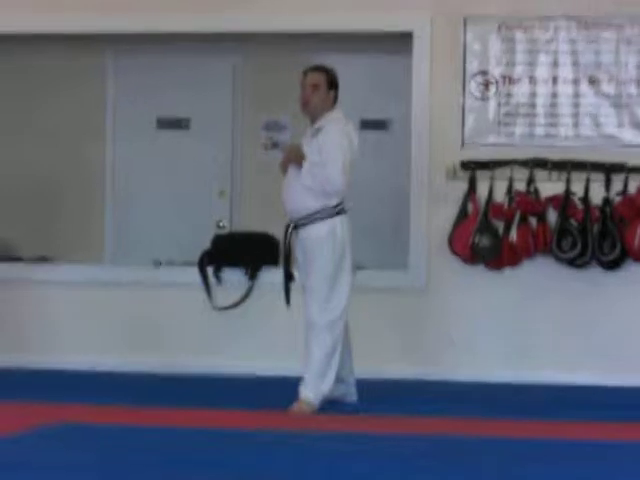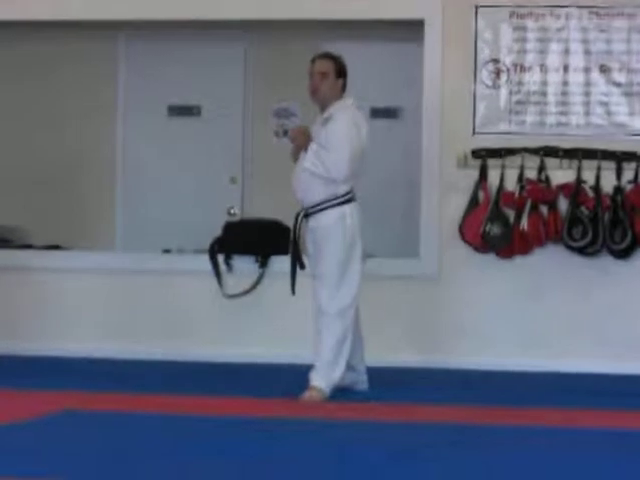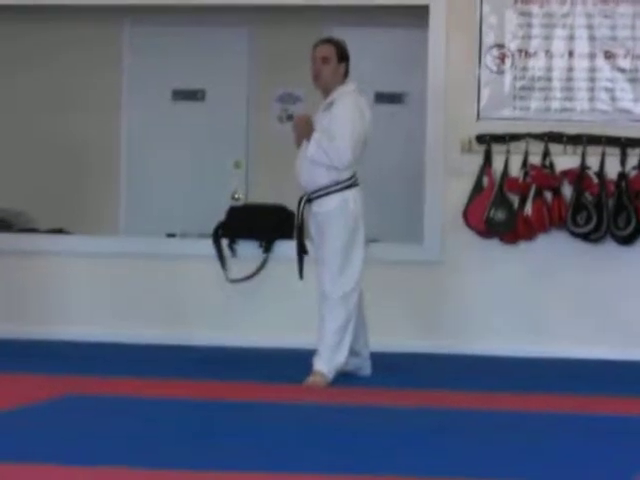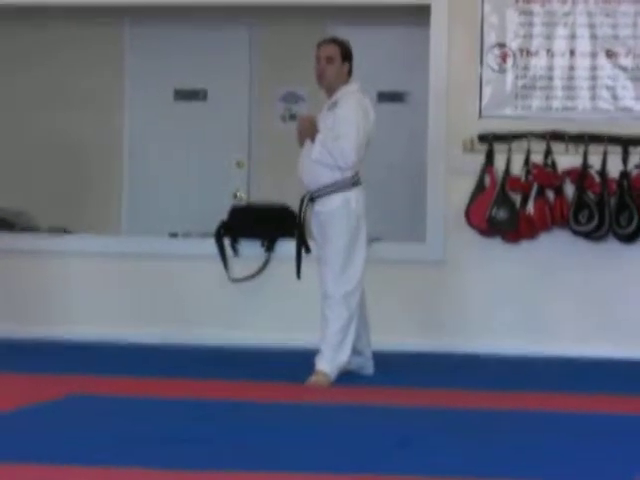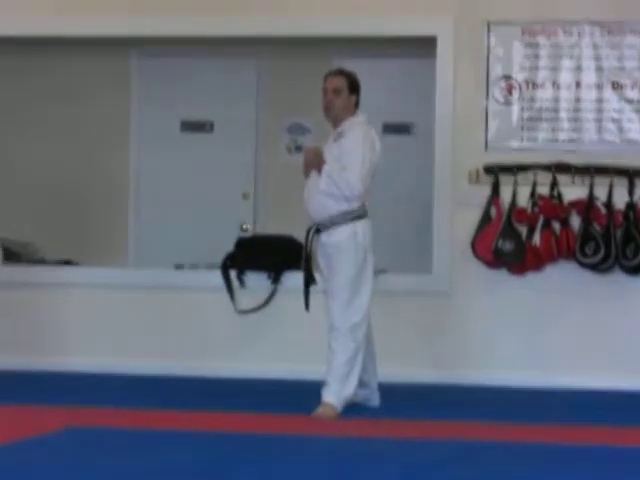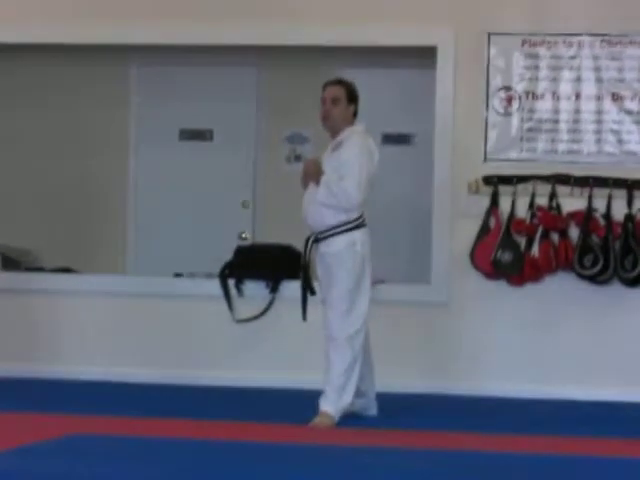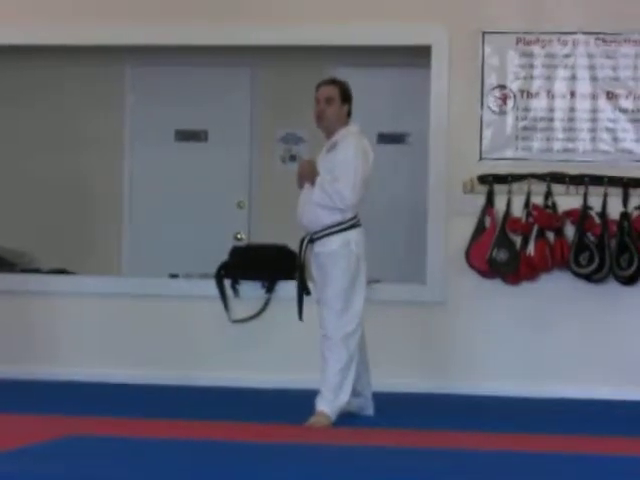
dt=0.4s
person 1, frame 1
left shoulder: (336, 129)
right shoulder: (316, 131)
left elbow: (335, 181)
left wrist: (302, 162)
right wrist: (292, 166)
left hip: (325, 230)
right hip: (310, 230)
left knee: (323, 312)
right knee: (329, 310)
left ankle: (312, 392)
right ankle: (341, 386)
person 1, frame 2
left shoulder: (346, 117)
right shoulder: (326, 119)
left elbow: (340, 168)
left wrist: (308, 146)
right wrist: (302, 152)
left hip: (335, 218)
right hip: (320, 218)
left knee: (333, 300)
right knee: (340, 298)
left ankle: (322, 380)
right ankle: (352, 373)
person 1, frame 3
left shoulder: (349, 103)
right shoulder: (330, 105)
left elbow: (342, 156)
left wrist: (310, 134)
right wrist: (305, 137)
left hip: (338, 203)
right hip: (323, 203)
left knee: (336, 285)
right knee: (345, 284)
left ankle: (326, 365)
right ankle: (356, 358)
person 1, frame 4
left shoulder: (353, 103)
right shoulder: (332, 105)
left elbow: (348, 155)
left wrist: (314, 135)
right wrist: (308, 137)
left hip: (340, 203)
right hip: (325, 203)
left knee: (338, 285)
right knee: (346, 282)
left ankle: (328, 364)
right ankle: (358, 357)
person 1, frame 5
left shoulder: (358, 133)
right shoulder: (339, 136)
left elbow: (353, 186)
left wrist: (320, 166)
right wrist: (313, 169)
left hip: (347, 234)
right hip: (331, 234)
left knee: (345, 317)
right knee: (353, 315)
left ankle: (334, 396)
right ankle: (364, 389)
person 1, frame 6
left shoulder: (357, 144)
right shoulder: (337, 146)
left elbow: (351, 196)
left wrist: (319, 177)
right wrist: (311, 180)
left hip: (345, 243)
right hip: (330, 244)
left knee: (342, 326)
right knee: (350, 324)
left ankle: (332, 406)
right ankle: (362, 399)
person 1, frame 7
left shoulder: (352, 144)
right shoulder: (332, 147)
left elbow: (346, 197)
left wrist: (313, 178)
right wrist: (307, 180)
left hip: (340, 243)
right hip: (325, 244)
left knee: (338, 326)
right knee: (346, 324)
left ankle: (328, 406)
right ankle: (358, 399)
